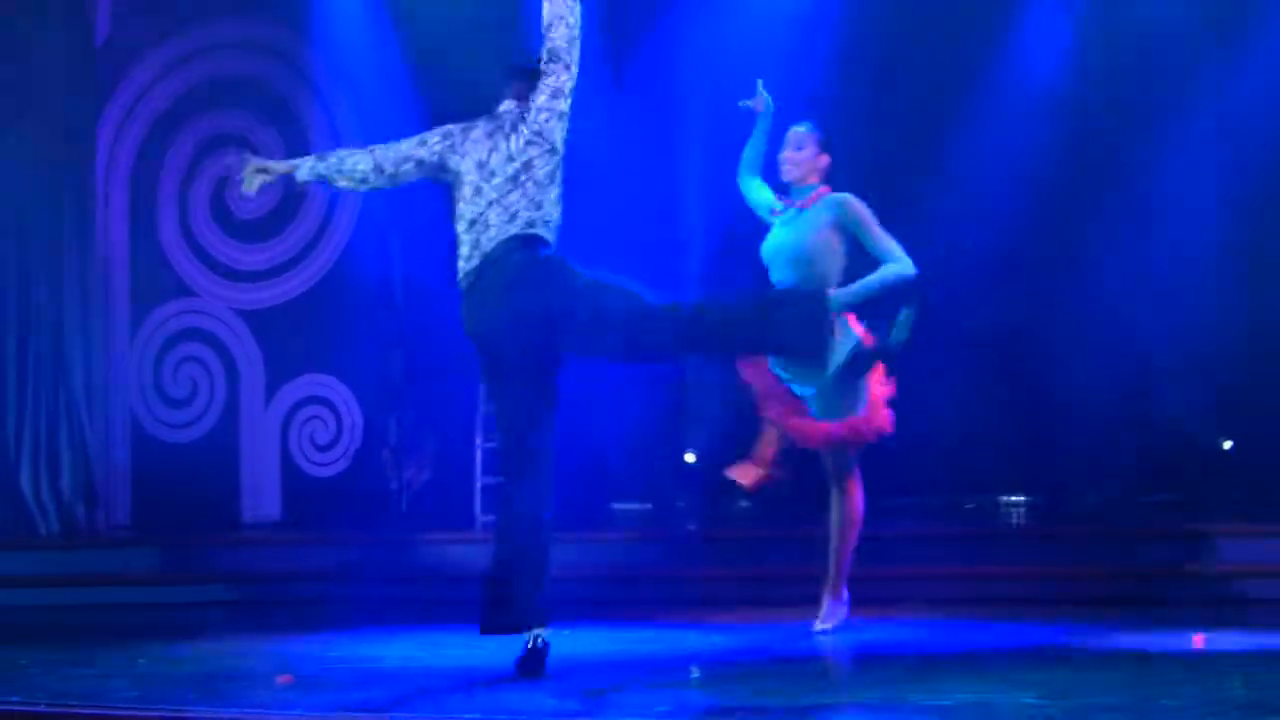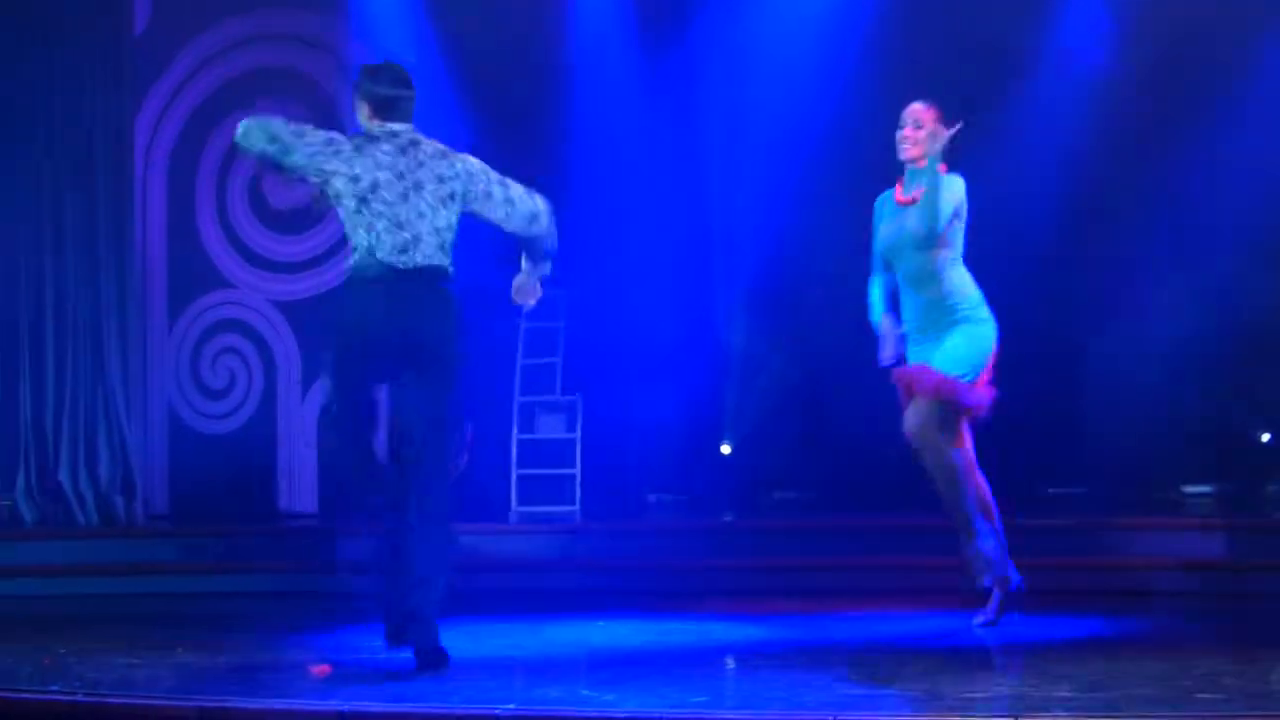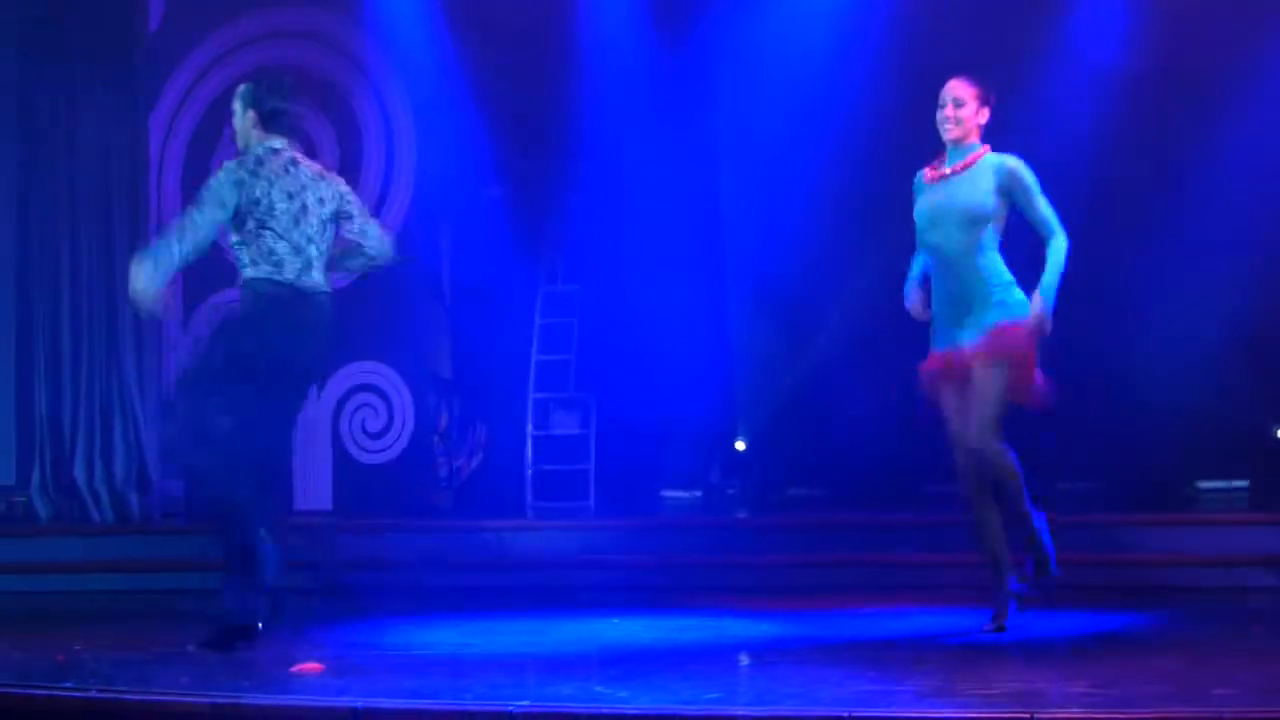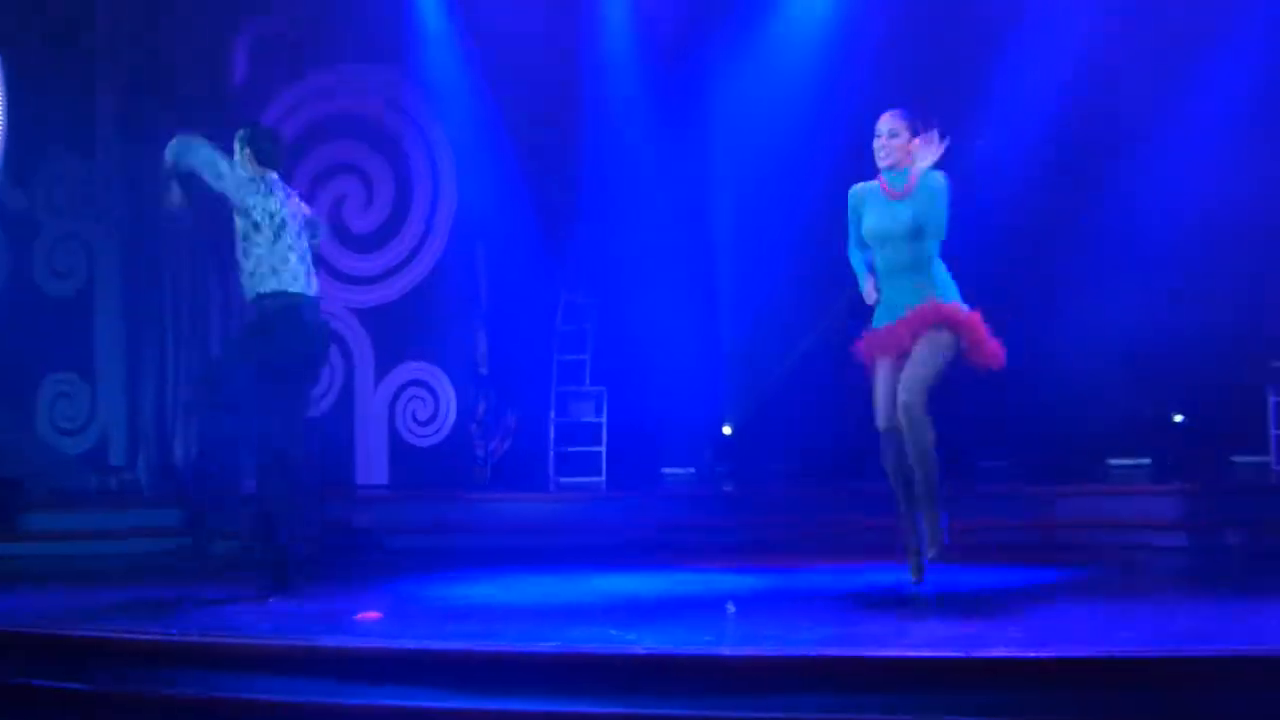
dt=0.4s
person 1, frame 1
left shoulder: (459, 140)
right shoulder: (536, 128)
left elbow: (366, 165)
right elbow: (562, 56)
left wrist: (287, 169)
left hip: (482, 309)
right hip: (525, 279)
left knee: (526, 473)
right knee: (674, 323)
left ankle: (526, 624)
right ankle: (809, 322)
person 1, frame 2
left shoulder: (343, 150)
right shoulder: (456, 168)
left elbow: (254, 135)
right elbow: (534, 214)
left wrist: (275, 140)
right wrist: (532, 269)
left hip: (361, 311)
right hip: (429, 313)
left knee: (350, 431)
right knee: (423, 465)
right ankle: (418, 624)
person 1, frame 3
left shoulder: (241, 173)
right shoulder: (327, 183)
left elbow: (204, 222)
right elbow: (379, 248)
left wrist: (152, 267)
left hip: (262, 319)
right hip: (312, 326)
left knee: (194, 432)
right knee: (266, 467)
right ankle: (244, 609)
person 1, frame 4
left shoulder: (248, 188)
right shoulder: (296, 205)
left elbow: (186, 150)
right elbow: (312, 228)
left wrist: (176, 181)
left hip: (270, 330)
right hip: (307, 328)
left knee: (222, 415)
right knee: (280, 445)
right ankle: (279, 563)
person 2, frame 1
left shoulder: (842, 208)
right shoulder: (780, 212)
left elbow: (903, 267)
right elbow: (746, 175)
left wrist: (838, 298)
right wrist: (763, 118)
left hip: (832, 352)
right hip: (791, 350)
left knee: (841, 471)
left ankle: (835, 592)
person 2, frame 2
left shoulder: (949, 184)
right shoulder: (887, 200)
left elbow: (938, 236)
right elbow: (880, 275)
left wrist: (933, 164)
right wrist: (883, 322)
left hip: (964, 329)
right hip: (923, 339)
left knee: (921, 423)
right knee: (954, 451)
left ankle: (985, 541)
right ankle: (994, 562)
person 2, frame 3
left shoulder: (1007, 169)
right shoulder: (927, 179)
left elbow: (1056, 237)
left wrist: (1044, 299)
right wrist: (913, 284)
left hip: (1001, 316)
right hip: (953, 321)
left knee: (977, 440)
right knee: (966, 458)
left ankle: (1029, 517)
right ankle: (1003, 582)
person 2, frame 4
left shoulder: (933, 183)
right shoulder: (861, 195)
left elbow: (932, 240)
right elbow: (856, 247)
left wrist: (923, 173)
right wrist: (866, 280)
left hip: (935, 312)
right hip: (894, 321)
left knee: (908, 399)
right knee: (886, 422)
left ankle: (931, 515)
right ankle: (911, 526)
